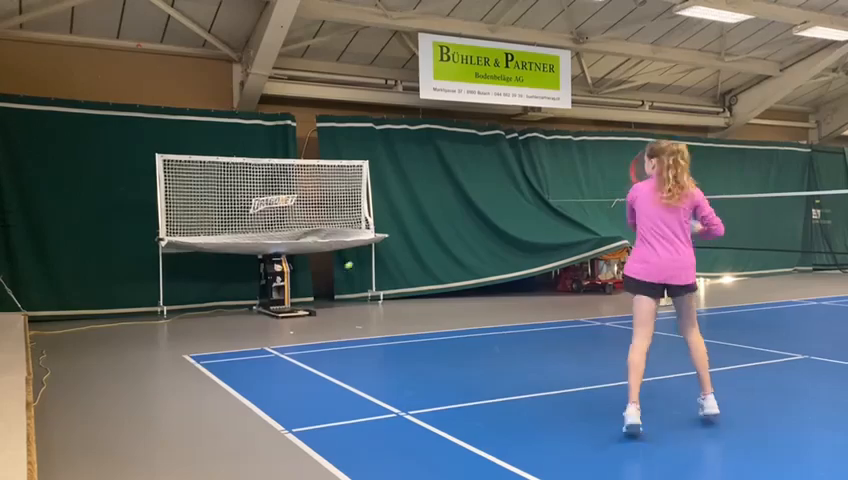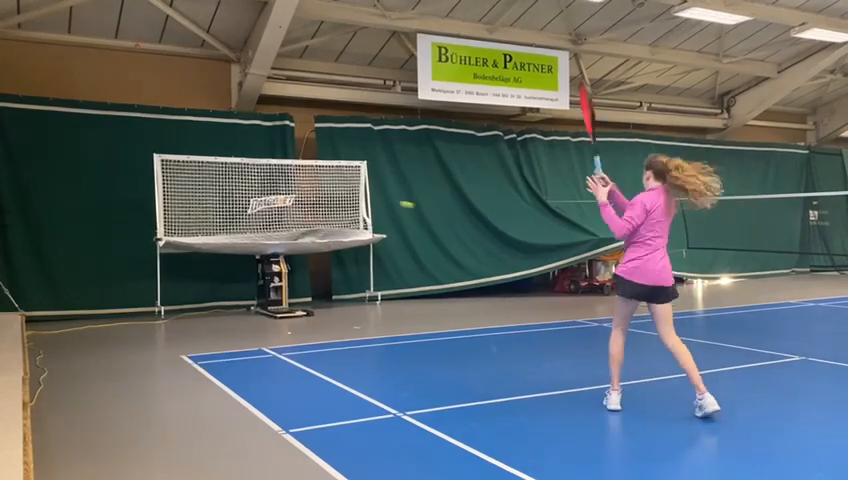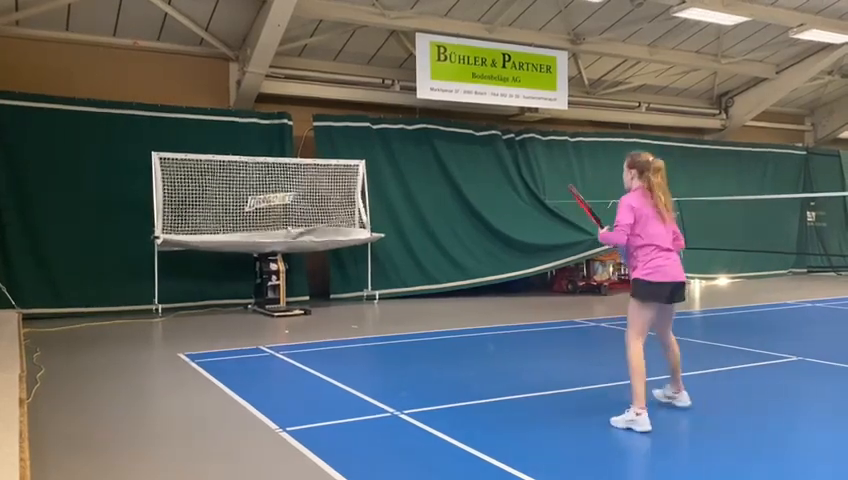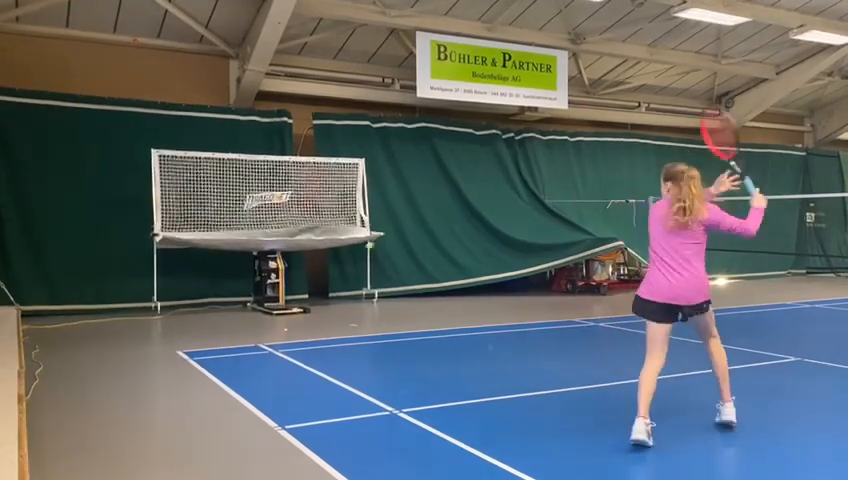
dt=0.7s
person 1, frame 1
left shoulder: (637, 190)
right shoulder: (690, 191)
right elbow: (717, 230)
right wrist: (697, 228)
left hip: (645, 271)
right hip: (681, 270)
left knee: (641, 339)
right knee: (691, 333)
left ankle: (633, 408)
right ankle: (708, 398)
person 1, frame 2
left shoulder: (645, 200)
right shoulder: (665, 199)
left elbow: (620, 231)
right elbow: (630, 208)
left wrist: (603, 201)
right wrist: (610, 188)
left hip: (634, 274)
right hip: (661, 277)
left knee: (618, 331)
right knee: (670, 337)
left ankle: (614, 393)
right ankle: (703, 394)
person 1, frame 3
left shoulder: (629, 200)
right shoulder: (660, 204)
left elbow: (620, 238)
right elbow: (679, 242)
left wrist: (603, 234)
left hip: (650, 277)
right hip: (674, 275)
left knee: (634, 341)
right knee: (664, 334)
left ankle: (638, 412)
right ankle: (676, 390)
person 1, frame 4
left shoulder: (656, 210)
right shoulder: (706, 211)
right elbow: (747, 230)
left wrist: (710, 193)
right wrist: (758, 206)
left hip: (655, 293)
right hip: (693, 292)
left knee: (654, 360)
right knee: (711, 340)
left ankle: (642, 422)
right ankle: (726, 406)
